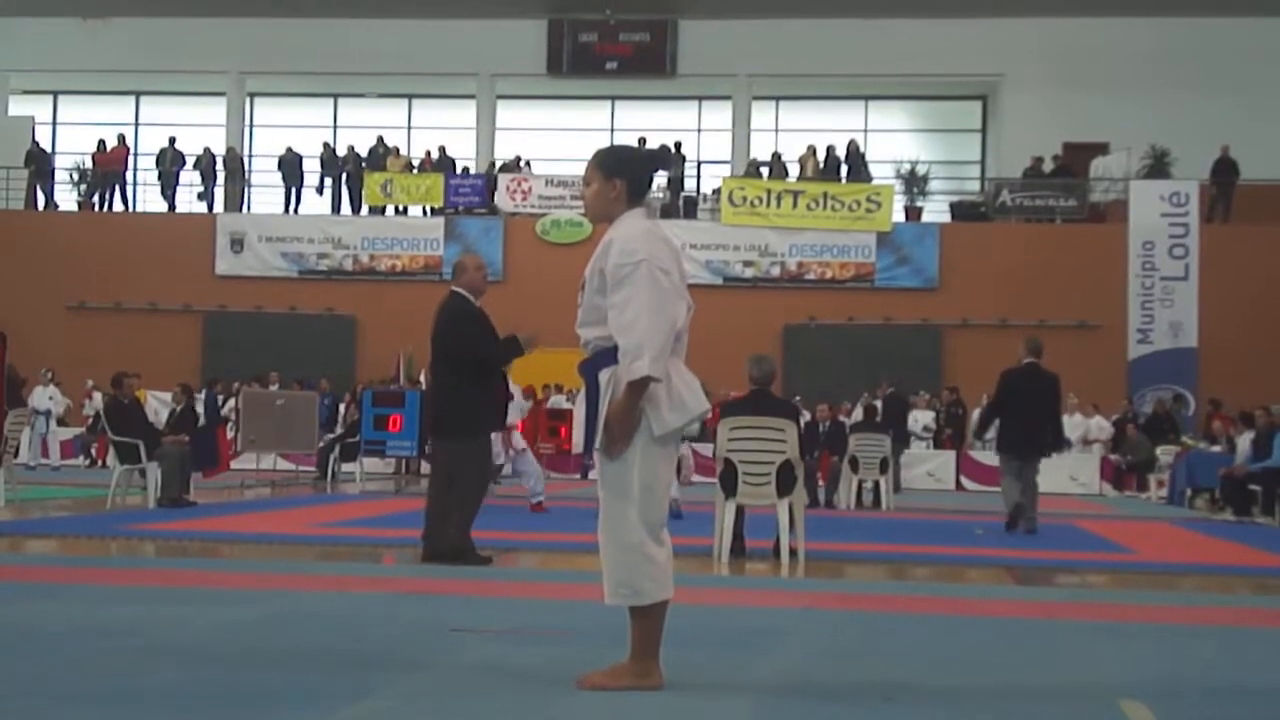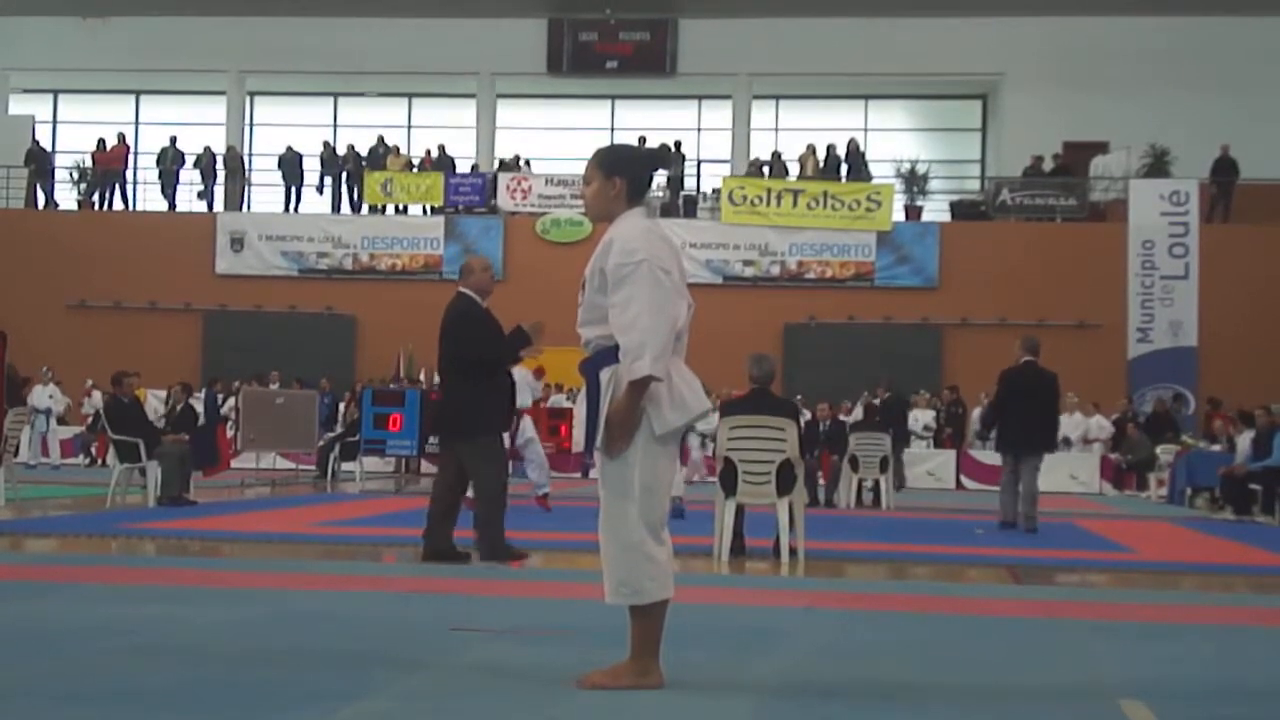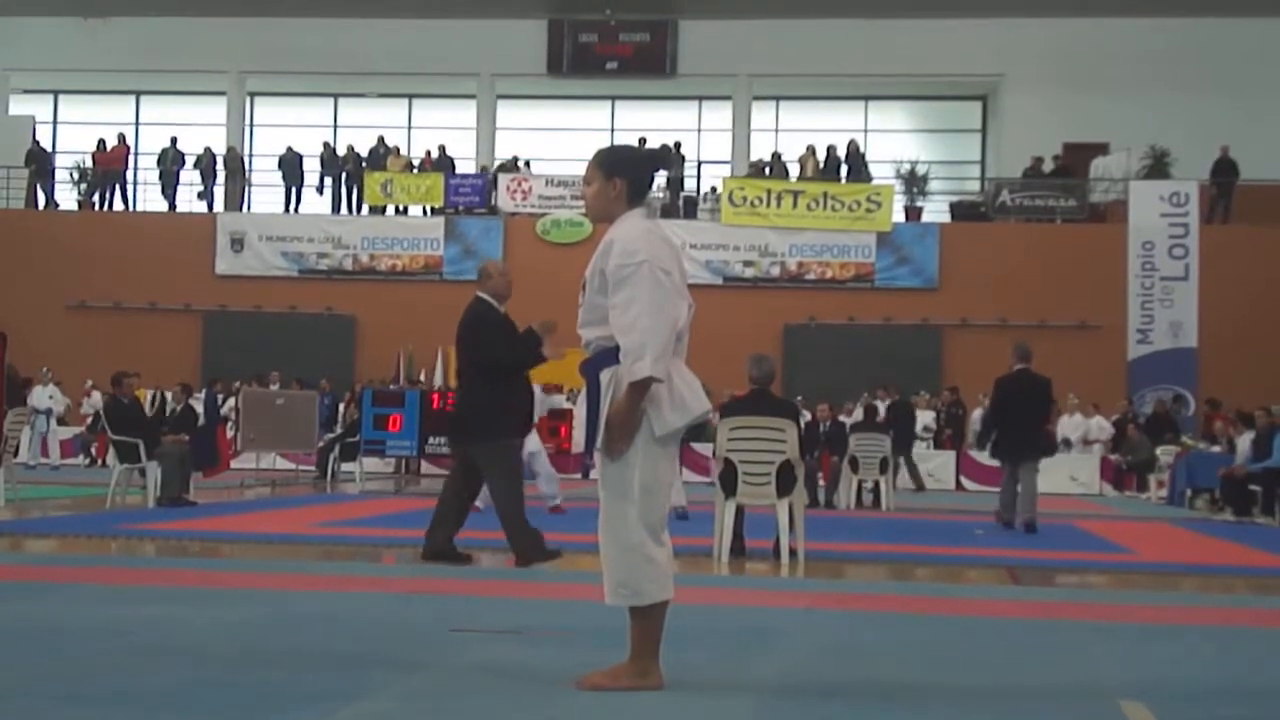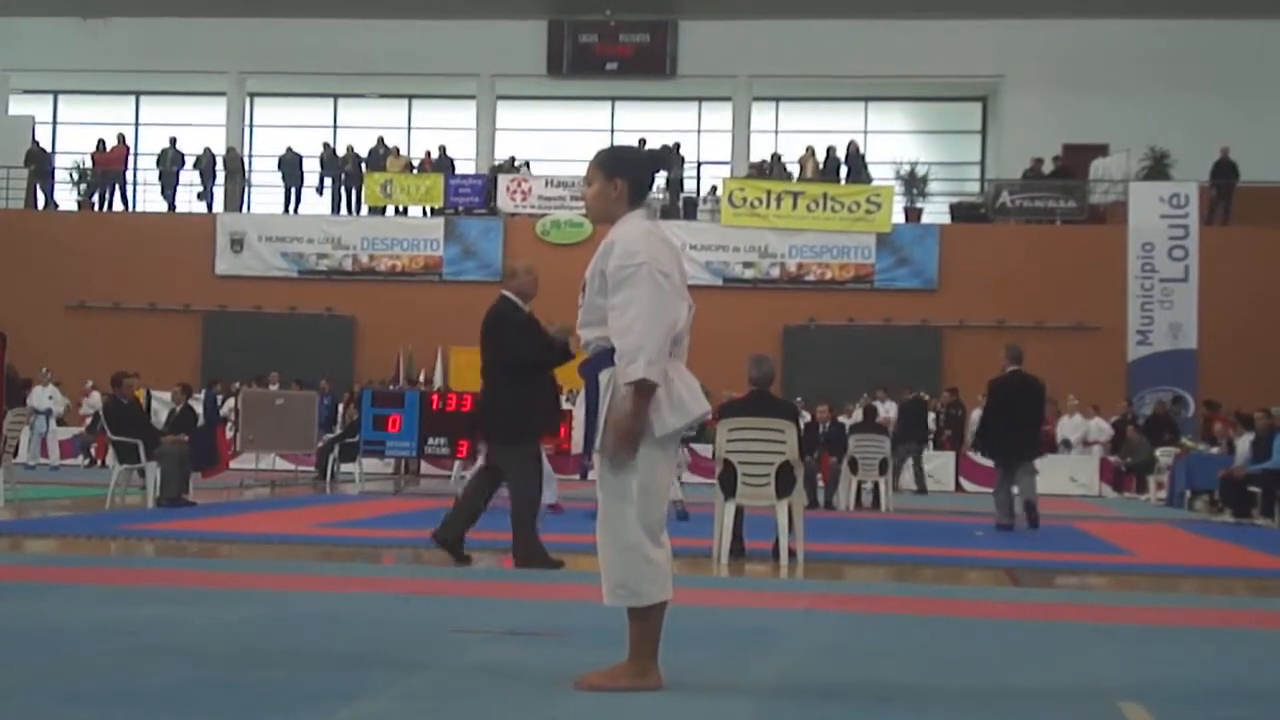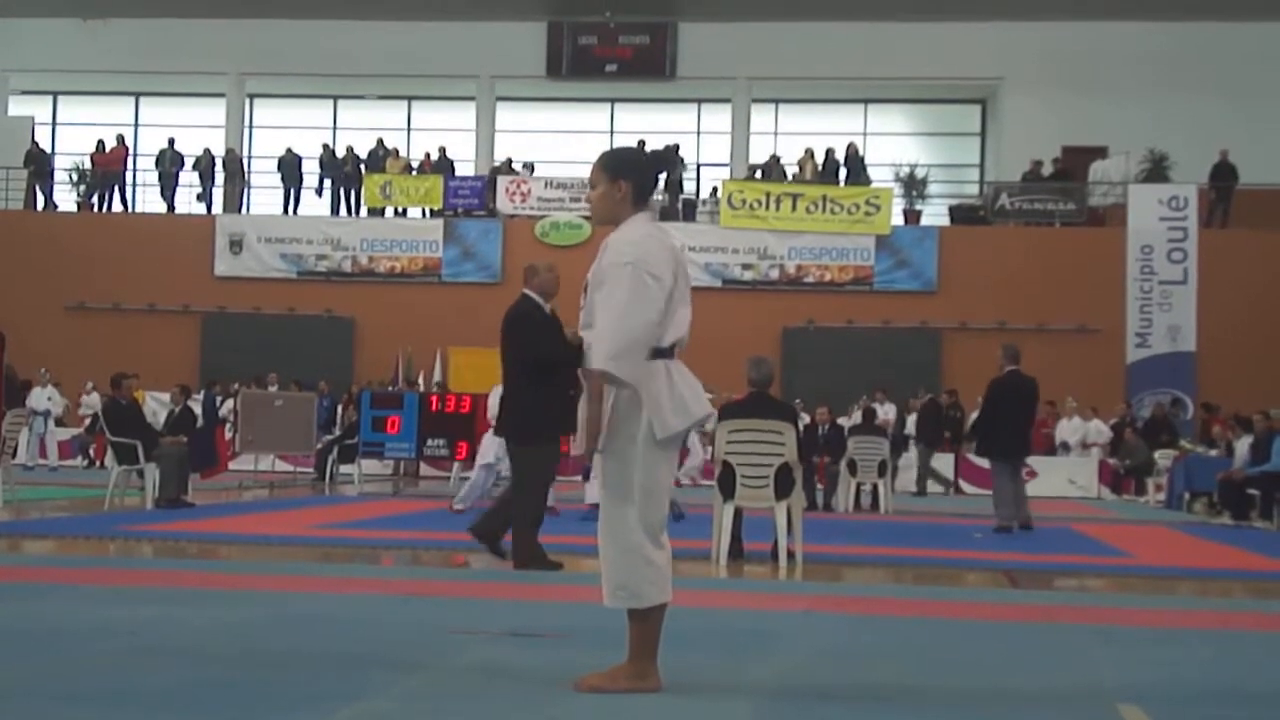
dt=0.2s
person 1, frame 1
left shoulder: (629, 241)
right shoulder: (638, 238)
left elbow: (644, 330)
left wrist: (627, 403)
left hip: (635, 393)
right hip: (641, 392)
left knee: (632, 525)
right knee: (634, 525)
left ankle: (643, 666)
right ankle: (643, 660)
person 1, frame 2
left shoulder: (629, 240)
right shoulder: (640, 237)
left elbow: (646, 328)
left wrist: (628, 403)
left hip: (634, 393)
right hip: (642, 392)
left knee: (633, 523)
right knee: (636, 523)
left ankle: (643, 665)
right ankle: (642, 659)
person 1, frame 3
left shoulder: (629, 240)
right shoulder: (642, 237)
left elbow: (646, 330)
left wrist: (630, 403)
left hip: (634, 393)
right hip: (643, 393)
left knee: (632, 524)
right knee: (636, 524)
left ankle: (642, 666)
right ankle: (642, 660)
person 1, frame 4
left shoulder: (628, 242)
right shoulder: (645, 239)
left elbow: (645, 330)
left wrist: (636, 406)
left hip: (634, 395)
right hip: (642, 394)
left knee: (630, 524)
right knee: (636, 525)
left ankle: (641, 666)
right ankle: (641, 660)
person 1, frame 5
left shoulder: (629, 244)
right shoulder: (650, 241)
left elbow: (619, 326)
left wrist: (596, 401)
right wrist: (603, 400)
left hip: (638, 393)
right hip: (643, 391)
left knee: (628, 527)
right knee: (635, 526)
left ankle: (641, 668)
right ankle: (641, 661)
person 2, frame 1
left shoulder: (454, 307)
right shoulder: (462, 311)
right elbow: (480, 355)
left wrist: (506, 354)
right wrist: (517, 345)
left hip: (451, 408)
right hip: (464, 410)
left knee: (447, 478)
right knee: (473, 476)
left ankle: (437, 543)
right ankle: (454, 543)
person 2, frame 2
left shoulder: (464, 309)
right shoulder: (468, 312)
right elbow: (488, 354)
left wrist: (518, 351)
right wrist: (523, 336)
left hip: (460, 409)
right hip: (472, 411)
left knee: (453, 478)
right knee: (491, 475)
left ankle: (437, 542)
right ankle: (492, 544)
person 2, frame 3
left shoulder: (484, 314)
right shoulder: (483, 316)
left elbow: (504, 357)
right elbow: (503, 359)
left wrist: (537, 347)
right wrist: (535, 336)
left hip: (481, 413)
right hip: (489, 415)
left knee: (464, 479)
right knee: (507, 479)
left ankle: (438, 542)
right ankle: (527, 547)
person 2, frame 4
left shoulder: (514, 314)
right shoulder: (504, 316)
left elbow: (535, 356)
right elbow: (525, 358)
left wrist: (564, 346)
right wrist: (557, 342)
left hip: (511, 414)
right hip: (512, 415)
left knee: (491, 475)
right knee: (526, 482)
left ankle: (450, 533)
right ankle: (527, 551)
person 2, frame 5
left shoulder: (540, 312)
right shoulder: (523, 314)
left elbow: (556, 356)
right elbow: (542, 359)
left wrist: (576, 345)
right wrist: (573, 345)
left hip: (541, 414)
right hip: (529, 415)
left knee: (532, 481)
right knee: (532, 482)
left ankle: (489, 527)
right ankle: (526, 551)
person 3, frame 1
left shoulder: (729, 407)
right shoulder: (789, 409)
right elbow: (799, 452)
left hip: (738, 482)
right hip: (778, 483)
right knee: (794, 478)
left ankle: (736, 542)
right ankle: (782, 543)
person 3, frame 2
left shoulder: (729, 406)
right shoulder: (789, 408)
left hip: (738, 481)
right hip: (778, 482)
right knee: (794, 476)
left ankle: (736, 541)
right ankle: (781, 542)
person 3, frame 3
left shoulder: (729, 407)
right shoulder: (789, 409)
left hip: (737, 483)
right hip: (778, 483)
right knee: (793, 476)
left ankle: (736, 542)
right ankle: (782, 543)
person 3, frame 4
left shoulder: (728, 408)
right shoulder: (789, 410)
right elbow: (797, 452)
left hip: (738, 483)
right hip: (777, 484)
right knee: (792, 478)
left ankle: (735, 543)
right ankle: (781, 544)
person 3, frame 5
left shoulder: (728, 410)
right shoulder: (787, 411)
right elbow: (797, 454)
left hip: (736, 485)
right hip: (776, 485)
right knee: (791, 479)
left ankle: (734, 544)
right ankle: (780, 546)
person 4, frame 1
left shoulder: (1010, 375)
right shoulder: (1051, 380)
left elbow: (995, 405)
right elbow: (1055, 413)
left wrist: (981, 427)
right wrist: (1058, 440)
left hip: (1011, 437)
right hip: (1037, 438)
left knee: (1009, 476)
right knee: (1029, 480)
left ankle: (1015, 504)
right ankle: (1029, 522)
person 4, frame 2
left shoulder: (1008, 374)
right shoulder: (1050, 377)
left elbow: (996, 406)
right elbow: (1054, 410)
left wrist: (986, 428)
right wrist: (1052, 435)
left hip: (1011, 435)
right hip: (1037, 437)
left knee: (1009, 476)
right knee: (1030, 479)
left ankle: (1009, 517)
right ankle: (1029, 521)
person 4, frame 3
left shoulder: (1003, 382)
right shoulder: (1044, 383)
left elbow: (993, 414)
right elbow: (1047, 413)
left wrist: (984, 437)
left hip: (1009, 441)
right hip: (1033, 441)
left knee: (1009, 479)
right knee: (1028, 479)
left ankle: (1007, 516)
right ankle: (1028, 518)
person 4, frame 4
left shoulder: (997, 384)
right shoulder: (1036, 384)
left elbow: (988, 415)
right elbow: (1040, 413)
left wrist: (980, 440)
left hip: (1001, 442)
right hip: (1027, 442)
left knee: (1003, 482)
right knee: (1027, 477)
left ankle: (1005, 520)
right ankle: (1029, 503)
person 4, frame 5
left shoulder: (997, 383)
right shoulder: (1031, 383)
left elbow: (986, 413)
right elbow: (1032, 411)
left wrist: (973, 434)
left hip: (999, 441)
right hip: (1020, 440)
left knee: (1002, 481)
right knee: (1016, 479)
left ankle: (1005, 521)
right ankle: (1024, 519)
